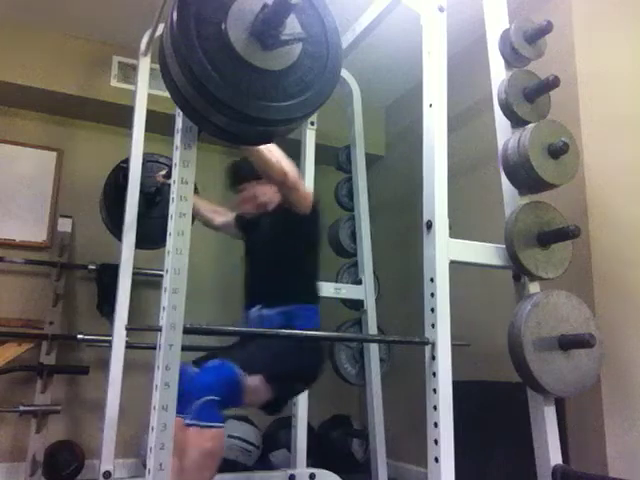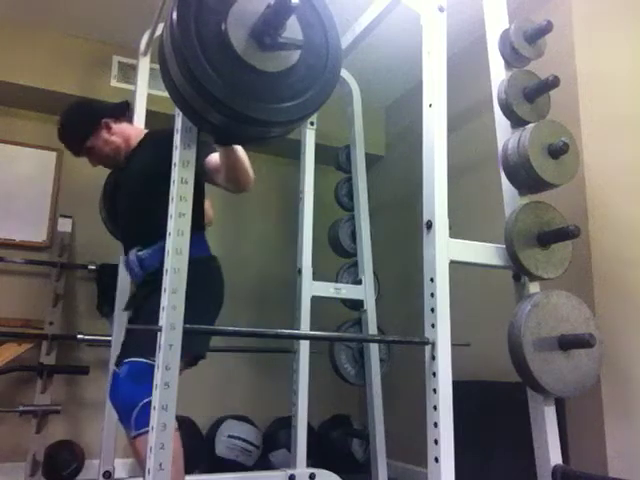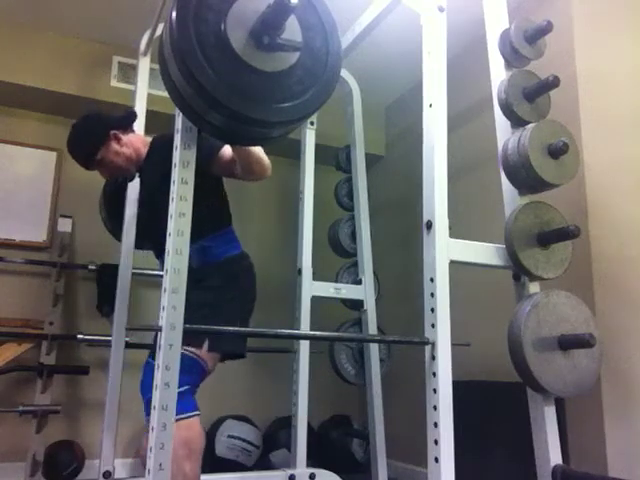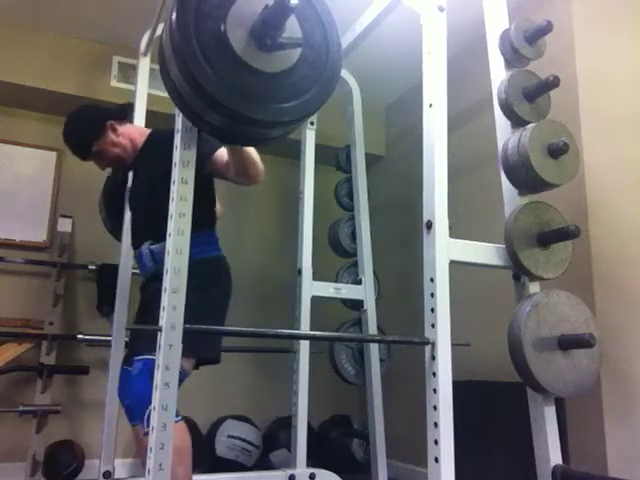
dt=0.7s
person 1, frame 1
left shoulder: (297, 215)
right shoulder: (258, 224)
left elbow: (285, 177)
right elbow: (217, 217)
left hip: (294, 339)
right hip: (261, 336)
left knee: (207, 387)
right knee: (181, 387)
person 1, frame 2
left shoulder: (169, 145)
right shoulder: (131, 167)
left elbow: (240, 180)
left hip: (187, 282)
right hip: (155, 286)
left knee: (137, 394)
right knee: (127, 392)
person 1, frame 3
right shoulder: (147, 175)
left elbow: (258, 169)
left hip: (220, 280)
right hip: (192, 283)
left knee: (172, 389)
right knee: (157, 389)
person 1, frame 4
left shoulder: (177, 143)
right shoulder: (139, 167)
left elbow: (250, 174)
right elbow: (209, 207)
left hip: (196, 280)
right hip: (162, 283)
left knee: (147, 392)
right knee: (135, 389)
